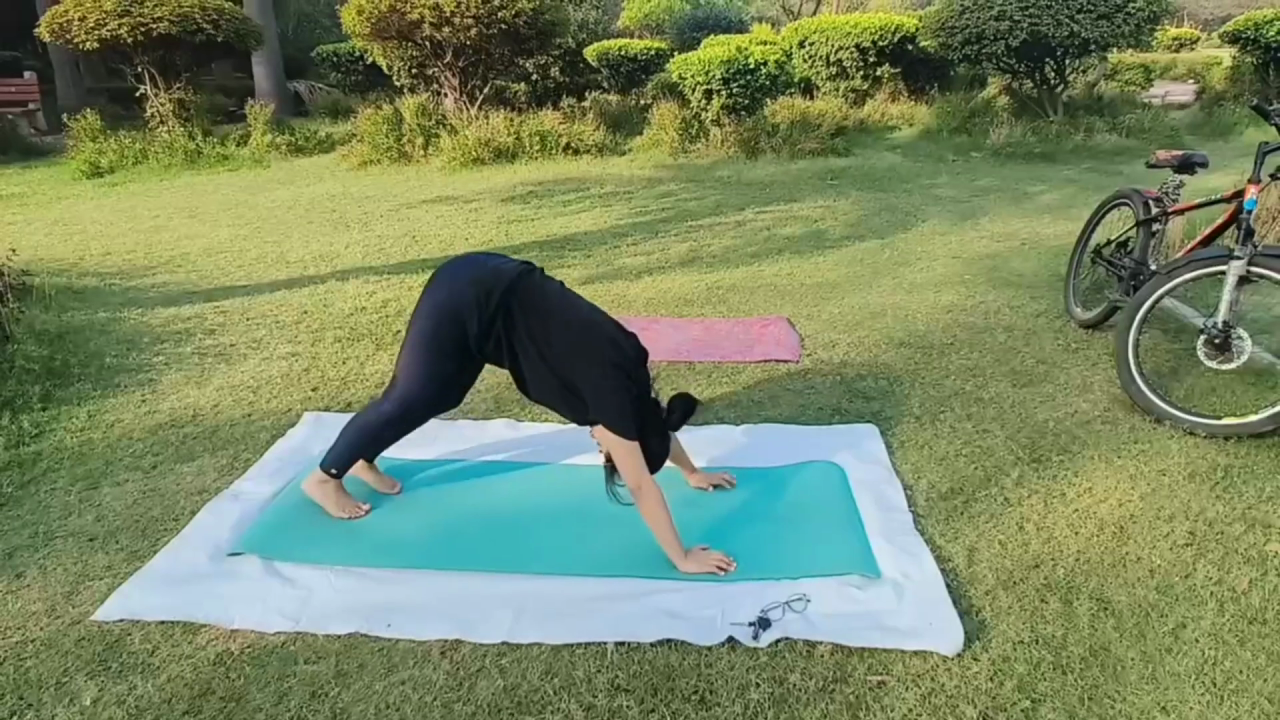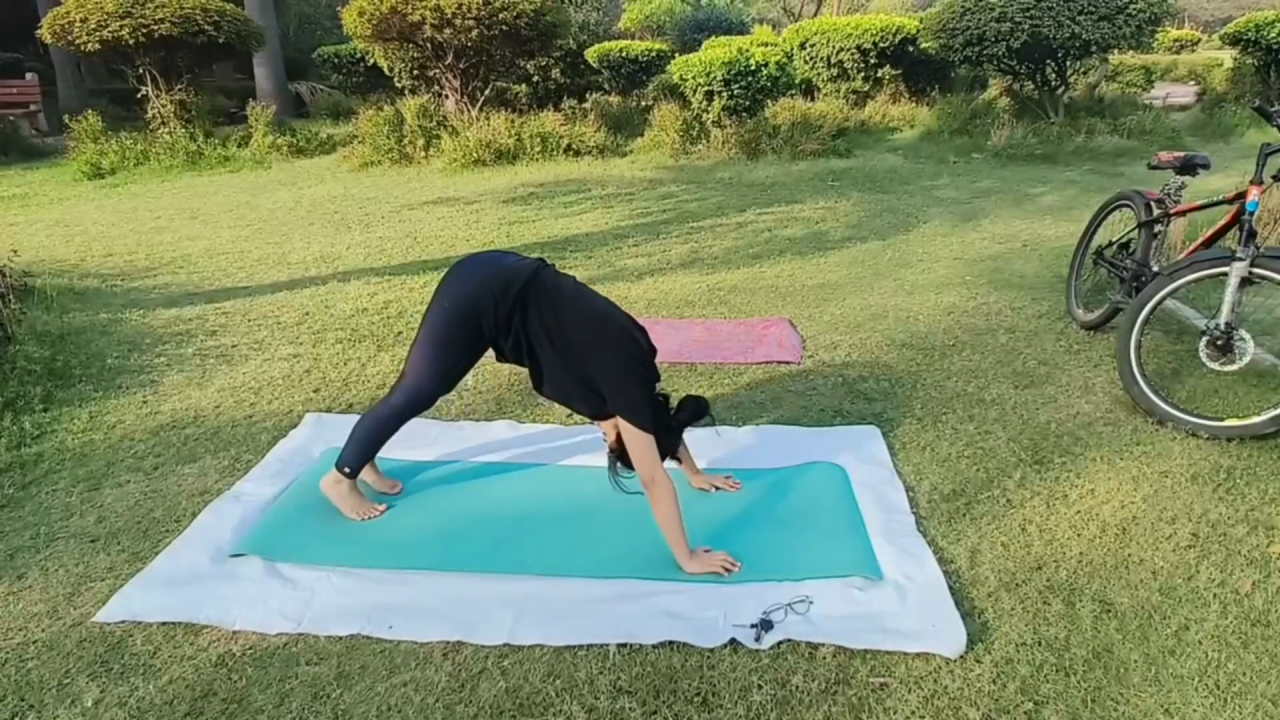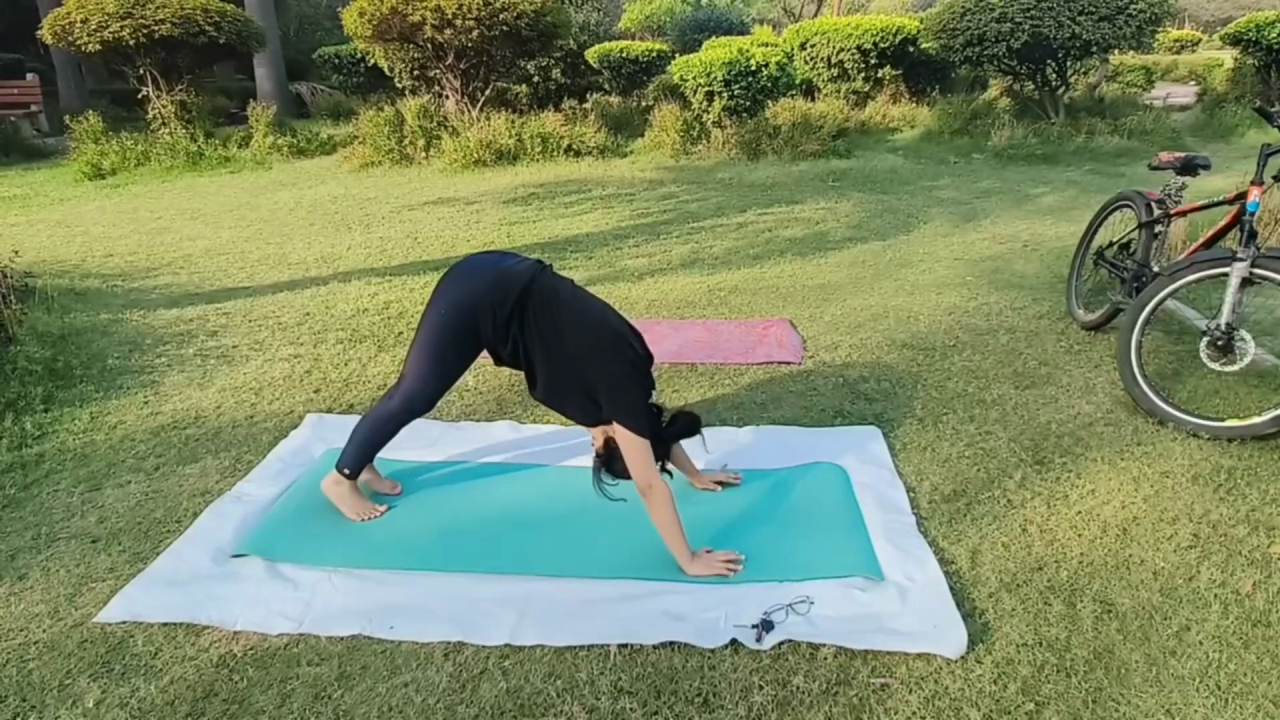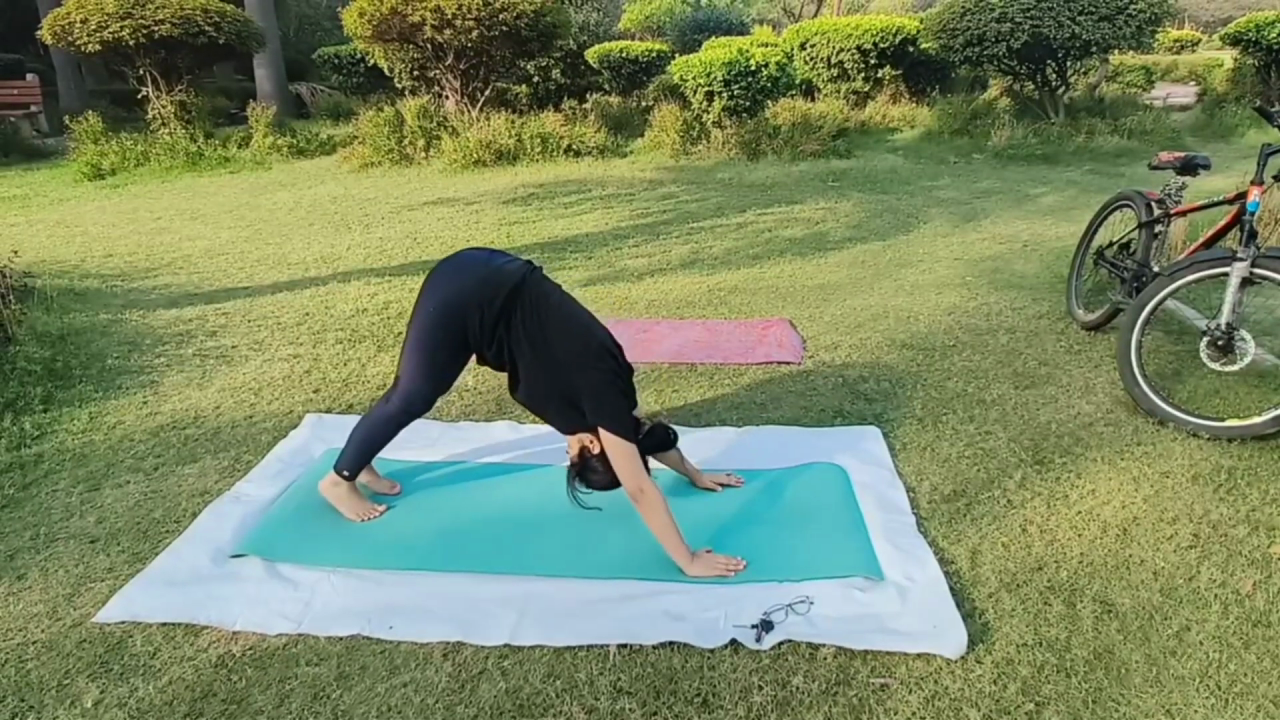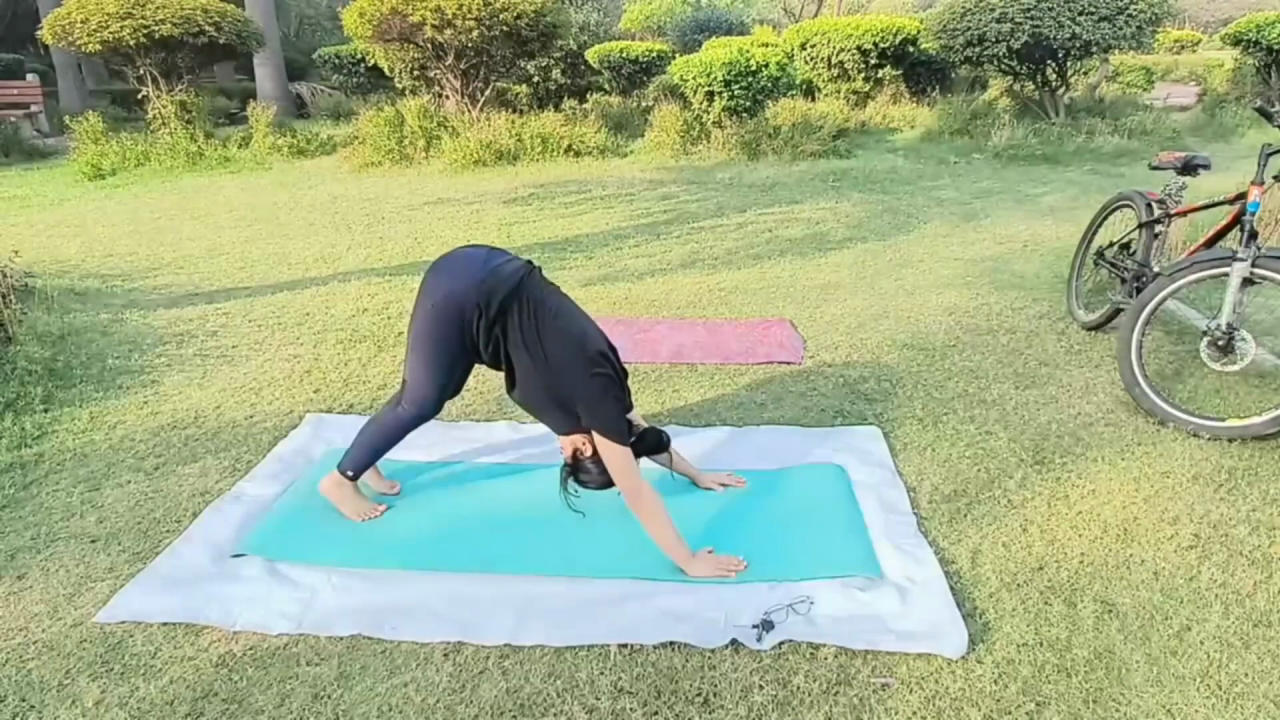
dt=0.5s
person 1, frame 1
left shoulder: (627, 375)
right shoulder: (611, 390)
left elbow: (655, 424)
right elbow: (641, 484)
left wrist: (695, 473)
right wrist: (682, 558)
left hip: (485, 288)
right hip: (467, 298)
left knee: (445, 398)
right knee: (407, 398)
left ankle: (363, 459)
right ankle: (325, 479)
person 1, frame 2
left shoulder: (635, 369)
right shoulder: (626, 385)
left elbow: (663, 422)
right elbow: (654, 479)
left wrist: (696, 473)
right wrist: (688, 559)
left hip: (502, 283)
right hip: (483, 294)
left knee: (433, 385)
right knee: (416, 392)
left ankle: (365, 461)
right ankle: (340, 478)
person 1, frame 3
left shoulder: (628, 373)
right shoulder: (621, 389)
left elbow: (659, 428)
right elbow: (650, 485)
left wrist: (697, 476)
right wrist: (690, 561)
left hip: (500, 284)
right hip: (480, 296)
left knee: (422, 388)
right knee: (415, 395)
left ankle: (363, 466)
right ankle: (341, 479)
person 1, frame 4
left shoulder: (608, 386)
right shoulder: (602, 397)
left elbow: (646, 434)
right elbow: (641, 489)
left wrist: (697, 475)
right wrist: (689, 562)
left hip: (487, 283)
right hip: (465, 294)
left knee: (418, 392)
right knee: (412, 397)
left ankle: (361, 466)
right ankle: (339, 479)
person 1, frame 5
left shoulder: (602, 385)
right shoulder: (597, 397)
left elbow: (639, 431)
right elbow: (636, 493)
left wrist: (696, 475)
right wrist: (690, 562)
left hip: (487, 280)
right hip: (464, 293)
left knee: (424, 397)
right knee: (420, 403)
left ankle: (366, 464)
right ankle: (341, 479)
